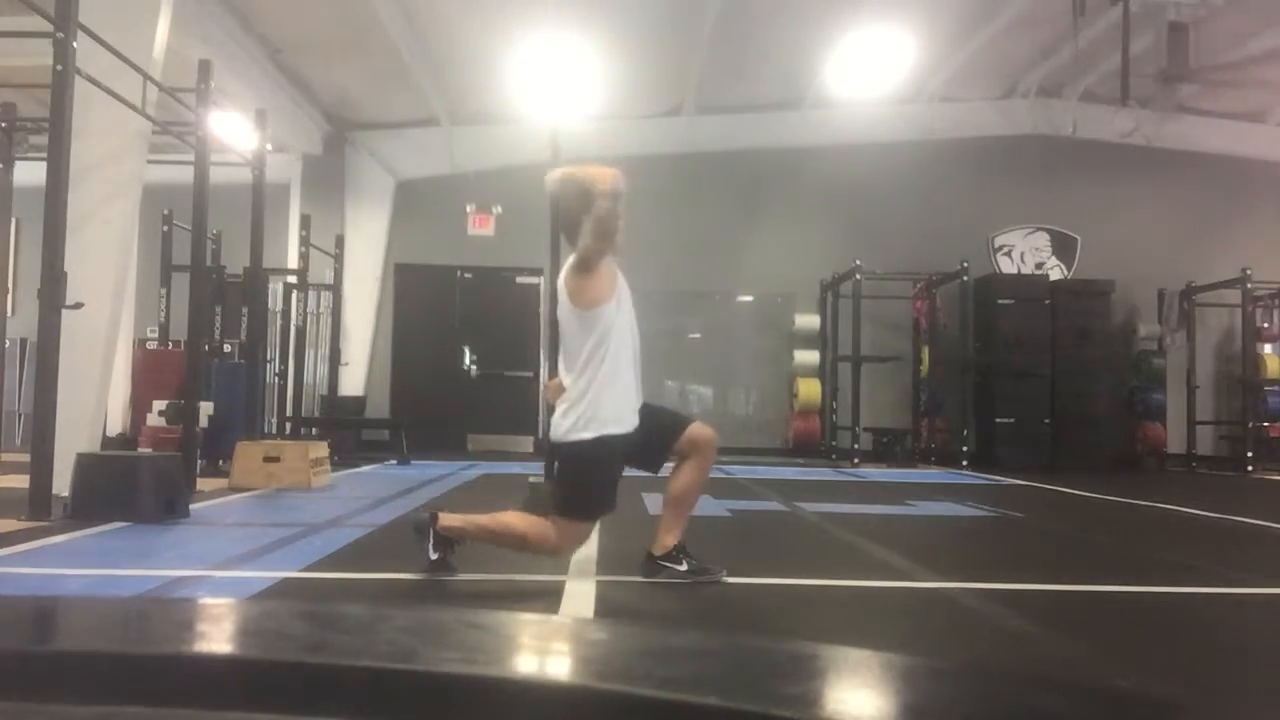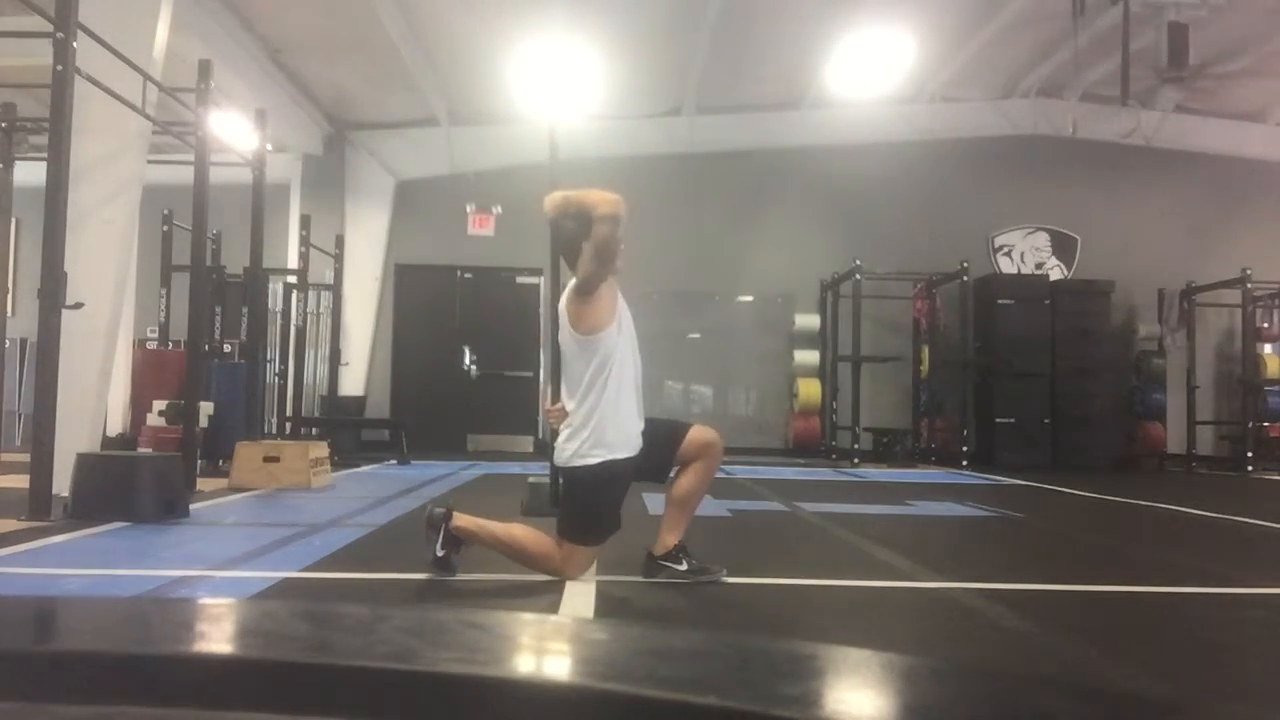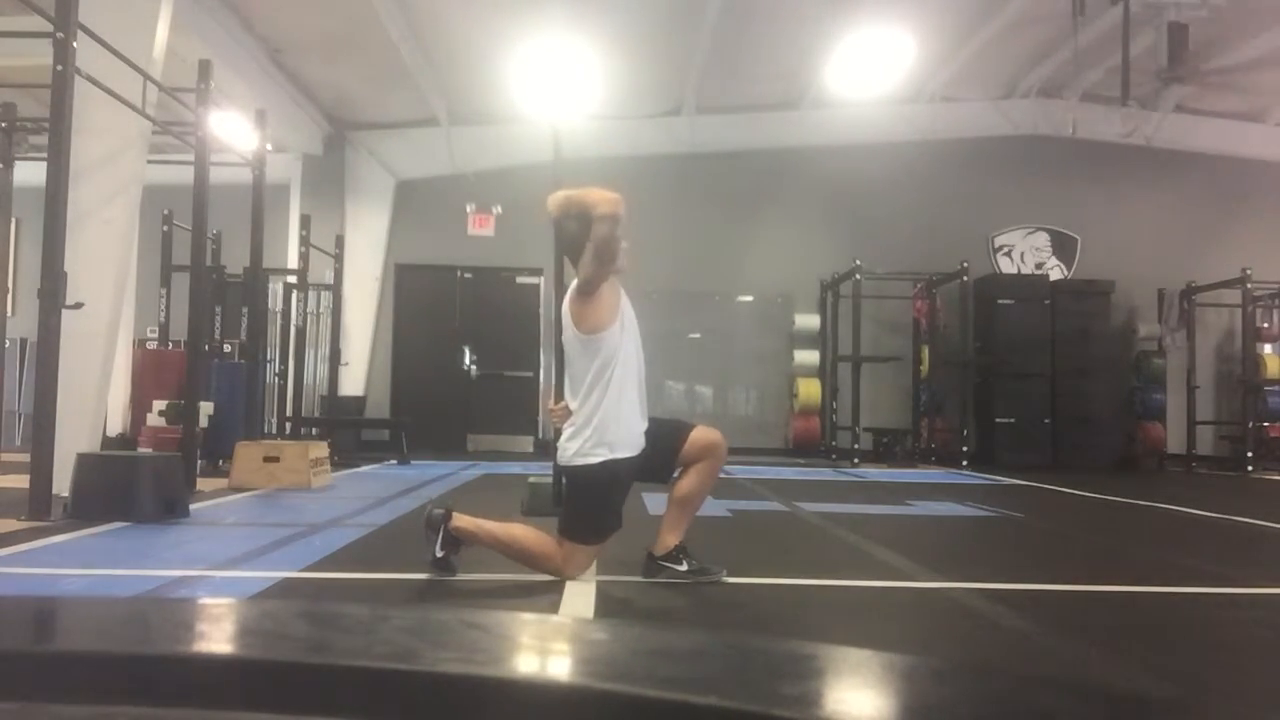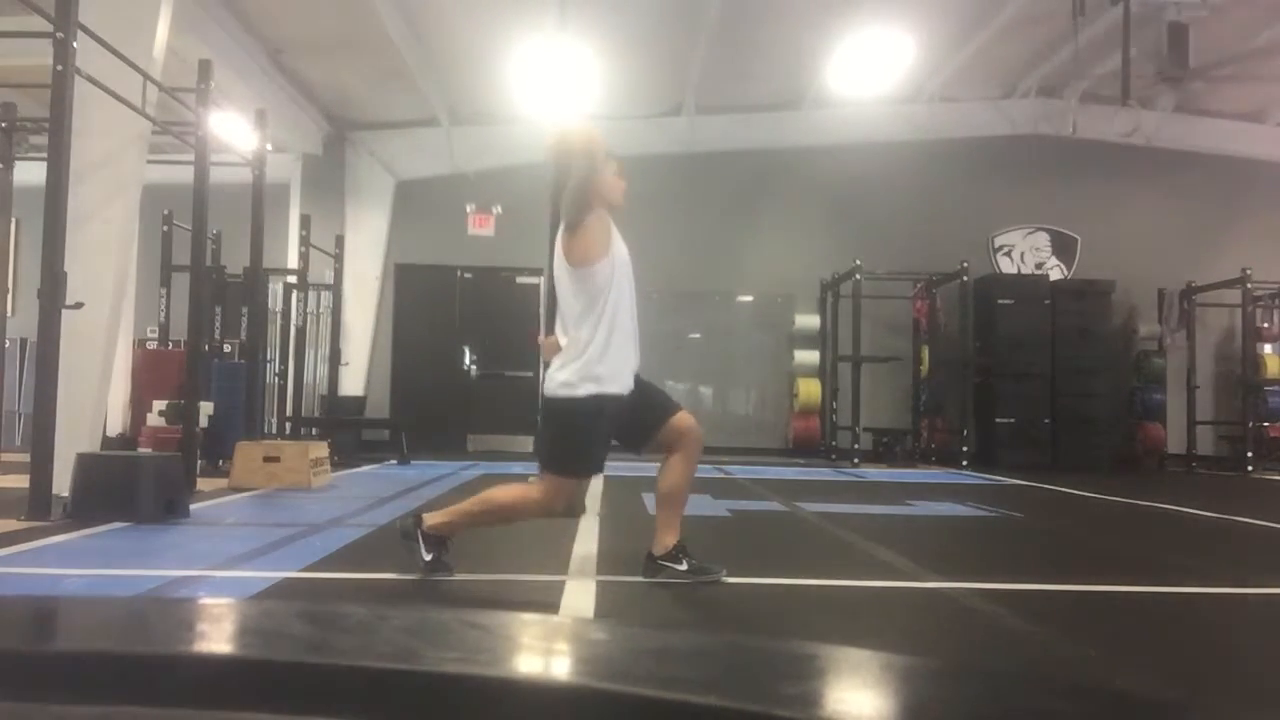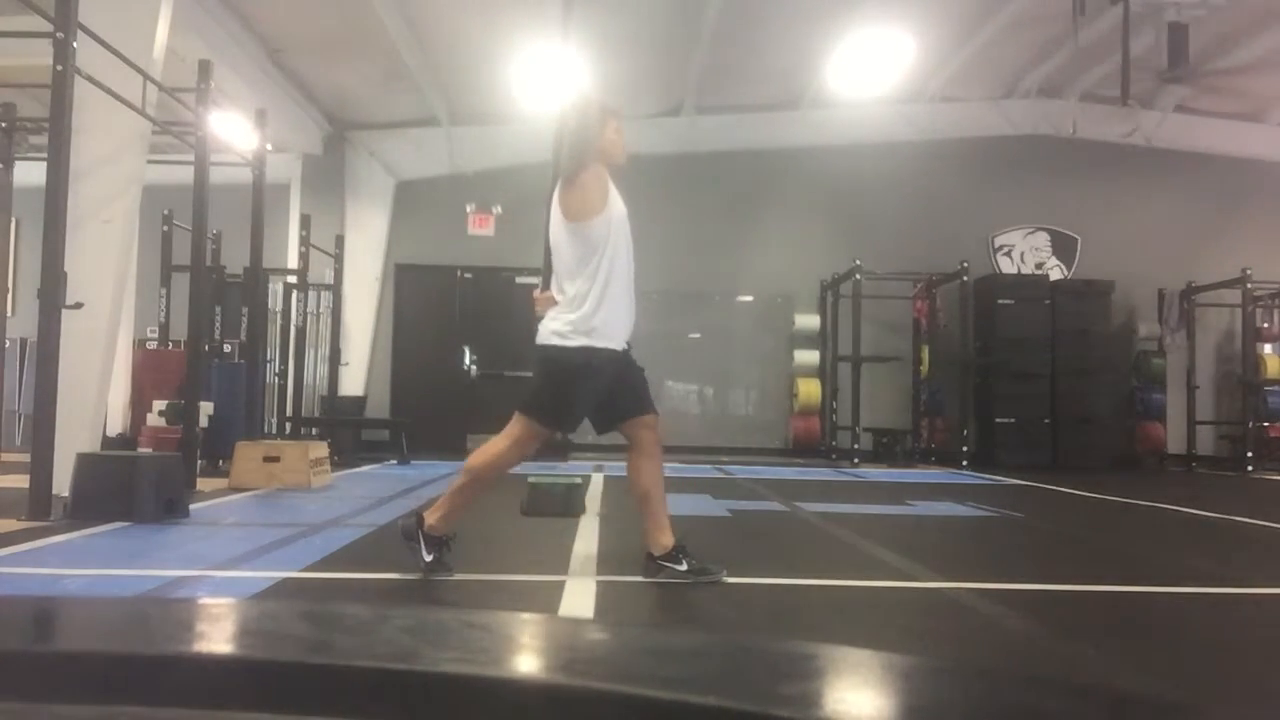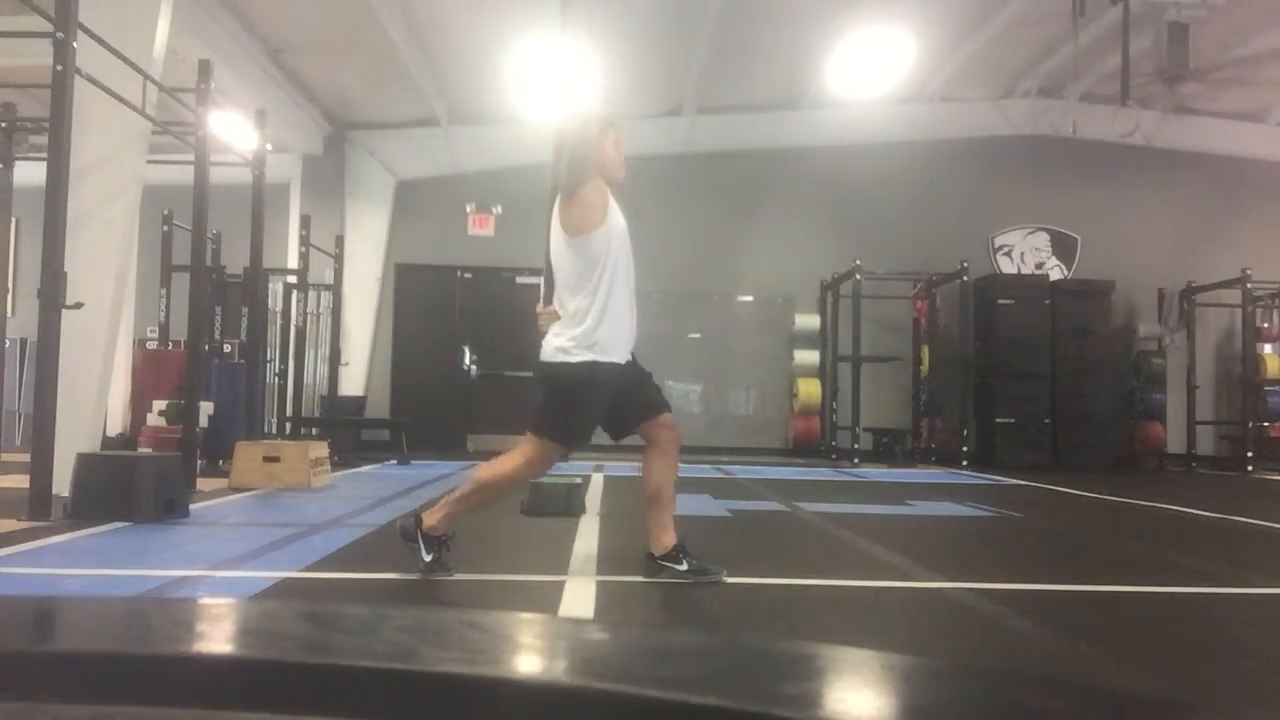
dt=0.4s
person 1, frame 1
left shoulder: (595, 271)
right shoulder: (588, 266)
right elbow: (609, 183)
right wrist: (565, 180)
left hip: (615, 417)
right hip: (592, 429)
left knee: (702, 442)
right knee: (561, 539)
left ankle: (665, 554)
right ankle: (443, 525)
person 1, frame 2
left shoulder: (594, 294)
right shoulder: (588, 291)
right elbow: (609, 208)
right wrist: (563, 203)
left hip: (619, 437)
right hip: (597, 453)
left knee: (707, 445)
right knee: (568, 564)
left ankle: (665, 553)
right ankle: (455, 524)
person 1, frame 3
left shoulder: (599, 294)
right shoulder: (592, 290)
right elbow: (609, 208)
right wrist: (565, 202)
left hip: (621, 435)
right hip: (600, 450)
left knee: (711, 446)
right knee: (568, 563)
left ankle: (665, 554)
right ankle: (452, 524)
person 1, frame 4
left shoulder: (592, 229)
right shoulder: (585, 222)
right elbow: (584, 157)
right wrist: (580, 151)
left hip: (614, 380)
right hip: (583, 391)
left knee: (685, 434)
right knee: (551, 497)
left ankle: (665, 554)
right ankle: (429, 526)
person 1, frame 5
left shoulder: (593, 186)
right shoulder: (584, 178)
right elbow: (581, 121)
left hip: (604, 344)
right hip: (575, 346)
left knee: (647, 435)
right knee: (519, 441)
left ankle: (664, 554)
right ankle: (429, 526)
person 1, frame 6
left shoulder: (594, 200)
right shoulder: (583, 194)
right elbow: (580, 141)
left hip: (609, 355)
right hip: (581, 360)
left knee: (664, 432)
right knee: (535, 457)
left ankle: (665, 553)
right ankle: (430, 524)
